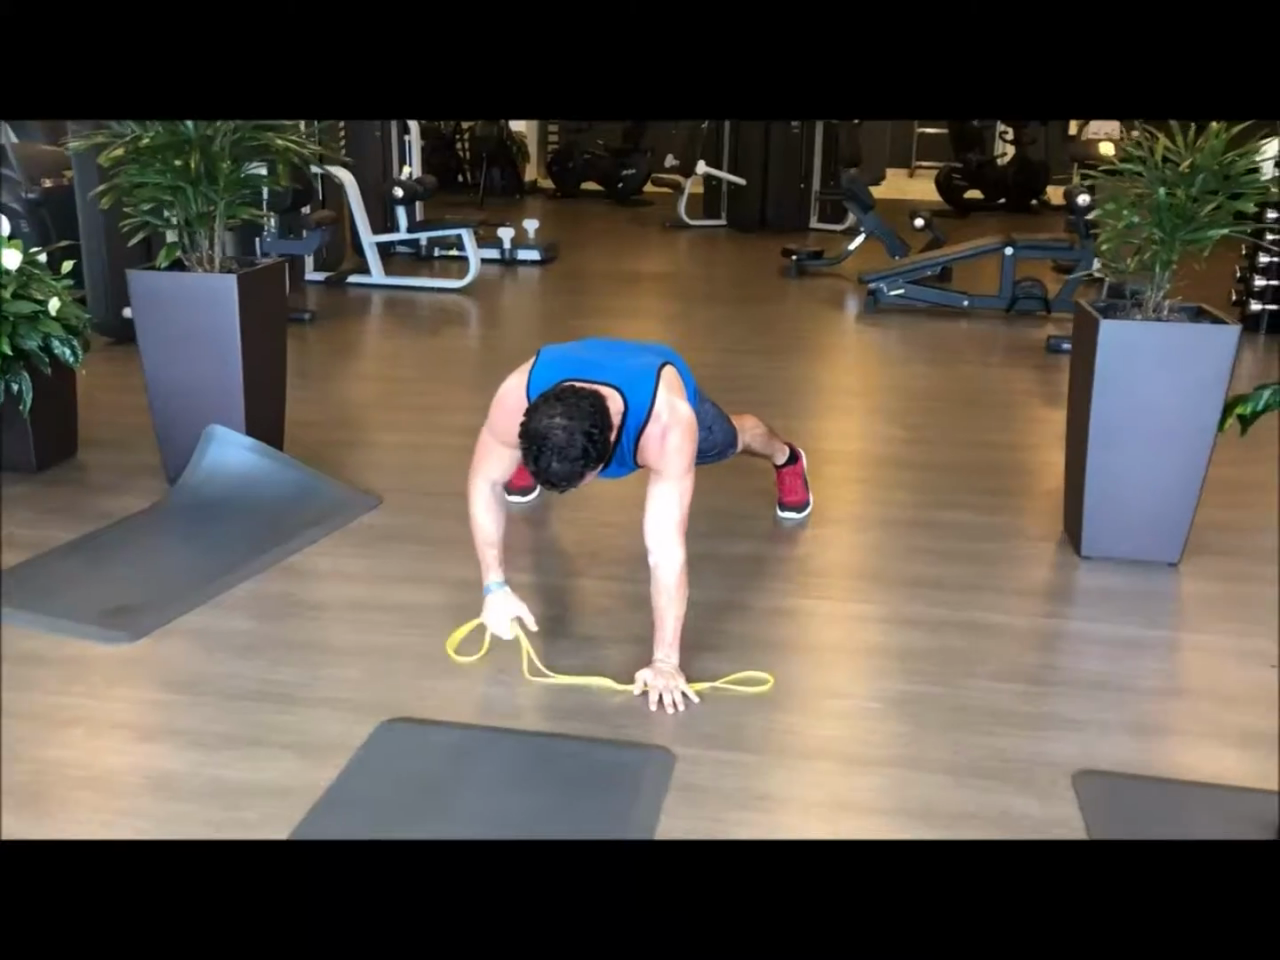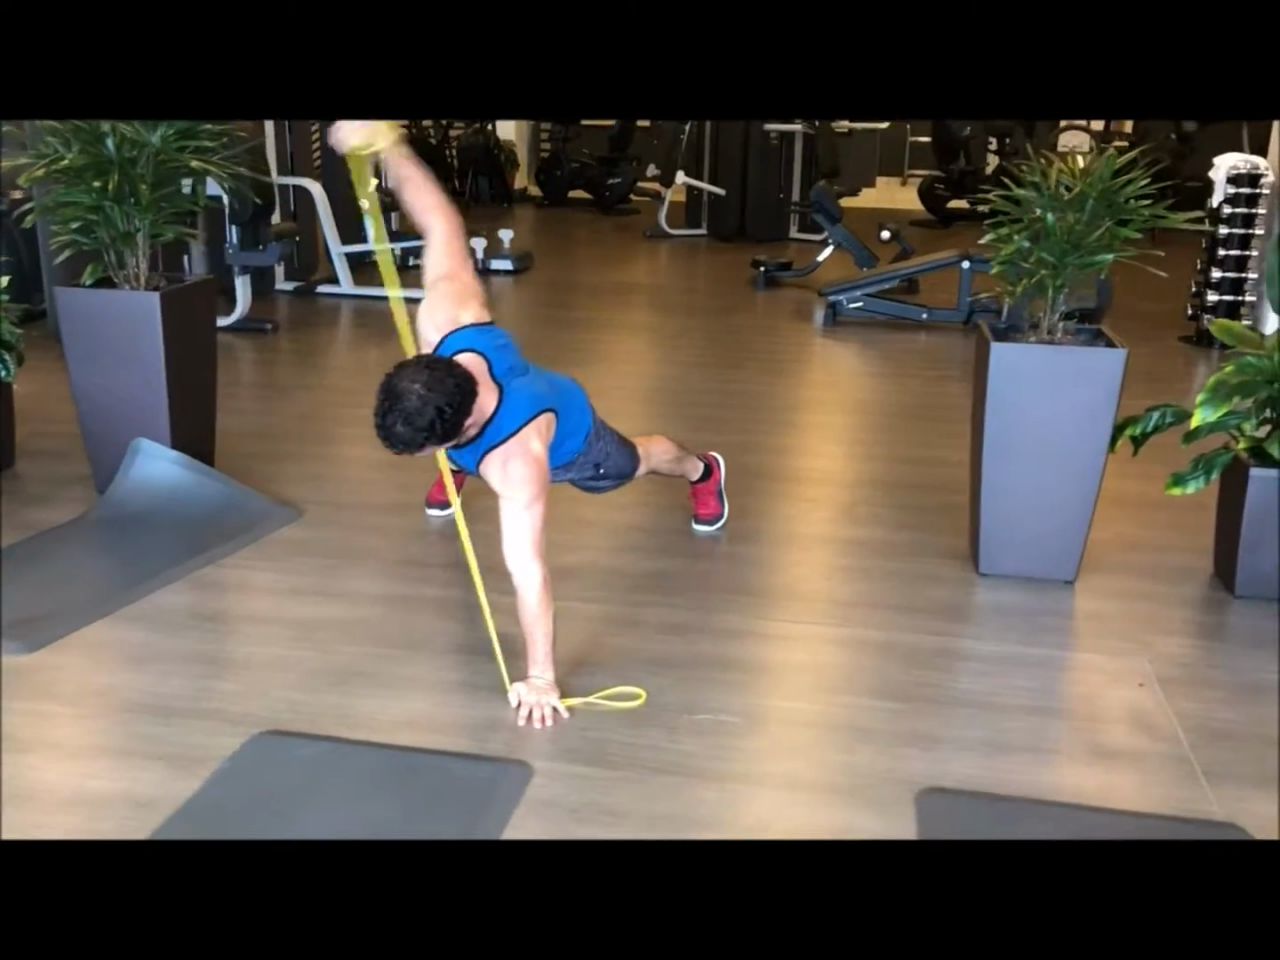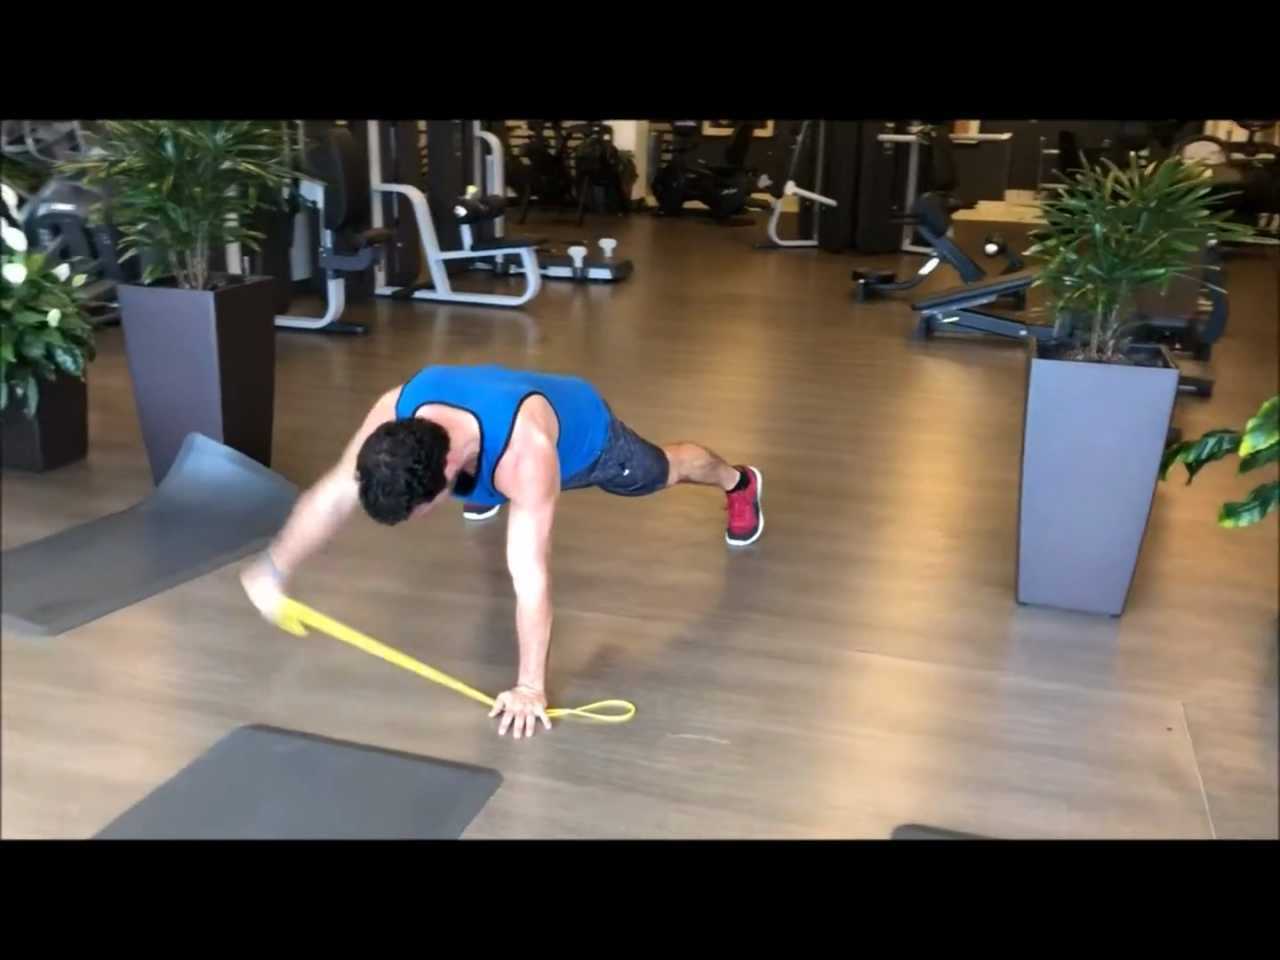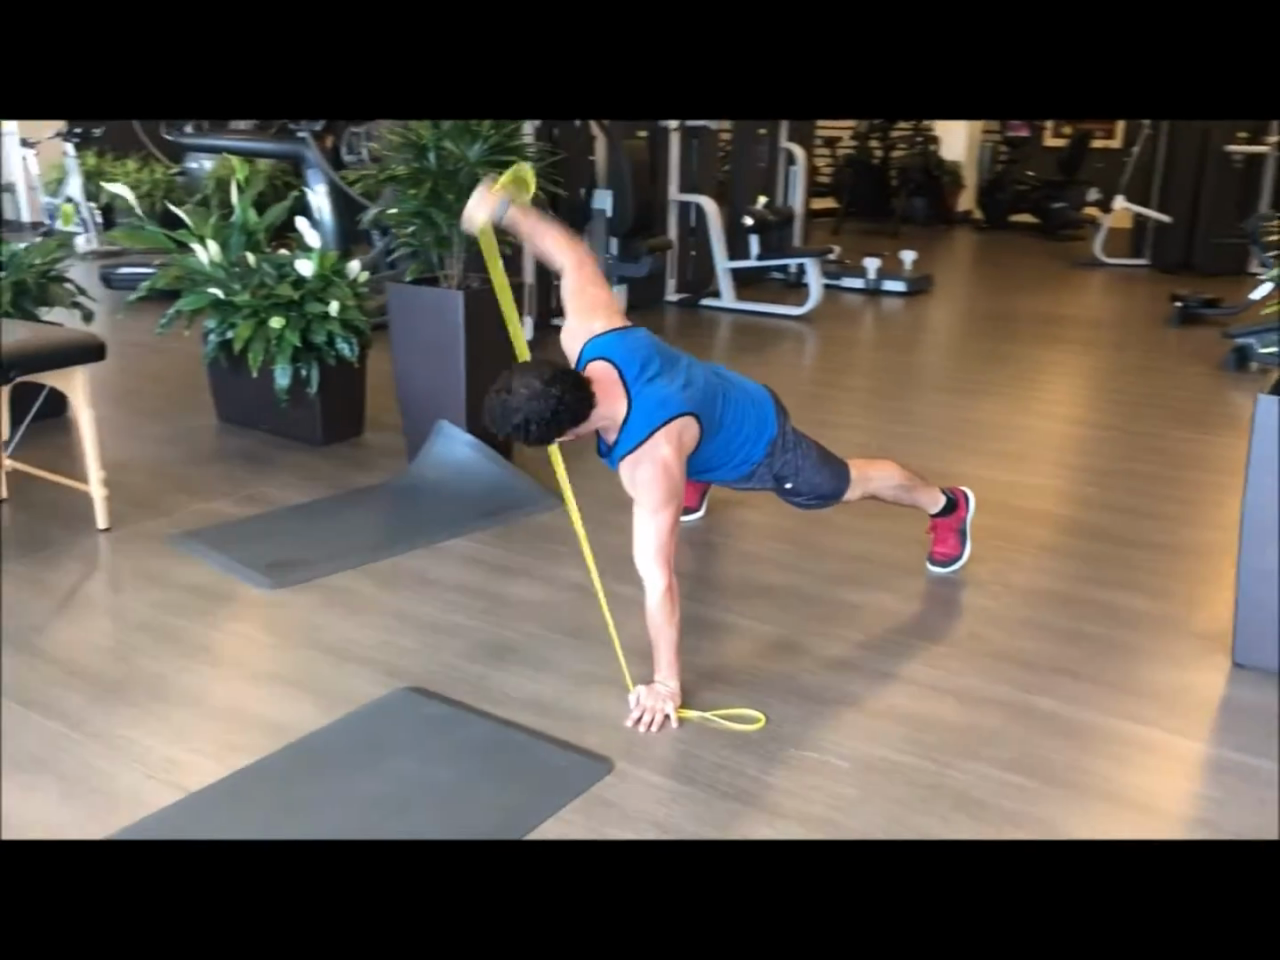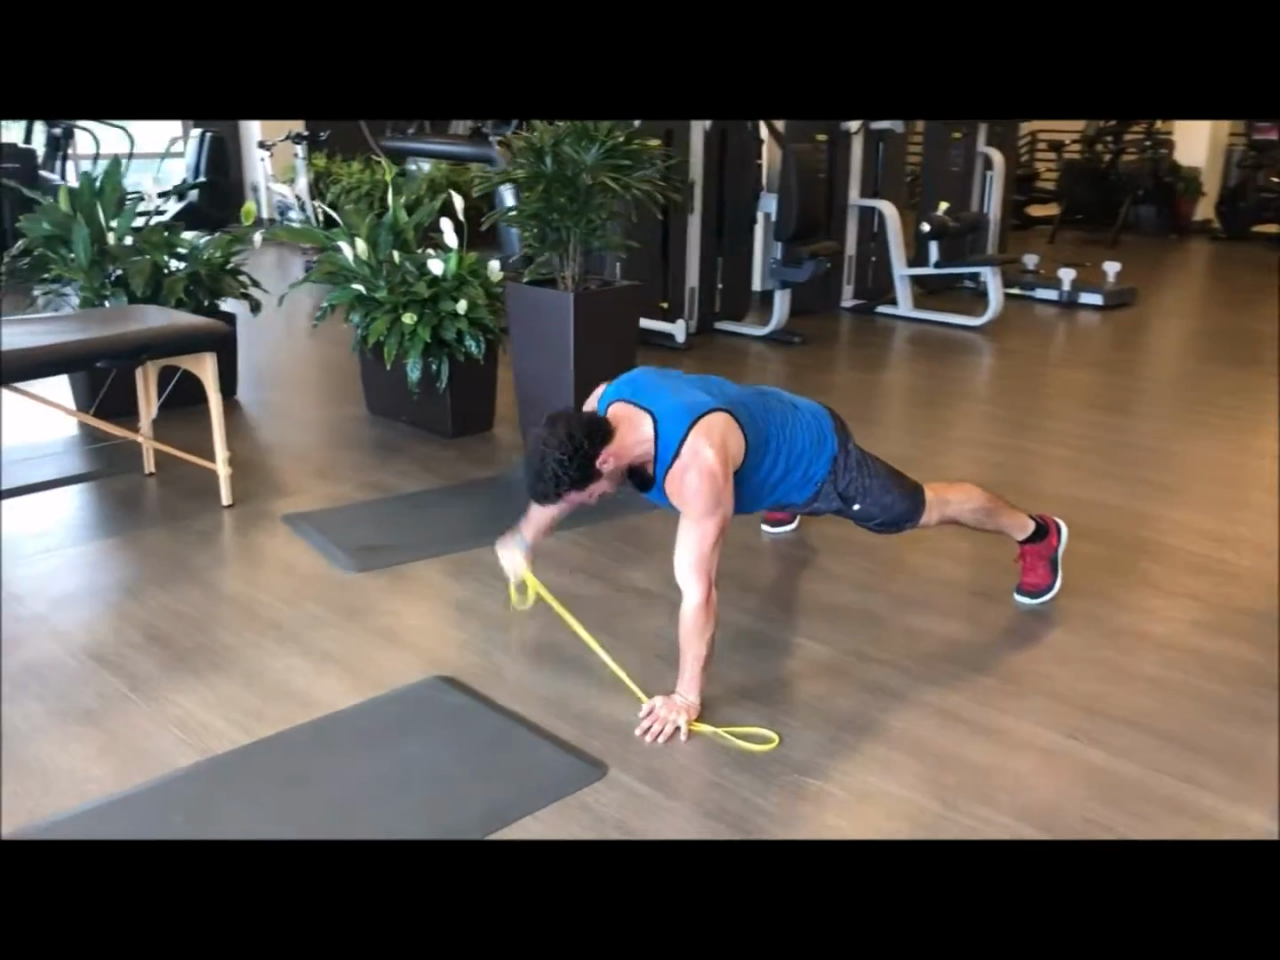
dt=1s
person 1, frame 1
left shoulder: (668, 424)
right shoulder: (517, 398)
left elbow: (665, 549)
right elbow: (484, 483)
left wrist: (664, 661)
right wrist: (495, 586)
left hip: (659, 390)
left knee: (729, 441)
right knee: (517, 475)
left ankle: (784, 456)
right ankle: (527, 468)
person 1, frame 2
left shoulder: (513, 459)
right shoulder: (448, 328)
left elbow: (528, 573)
right elbow: (443, 230)
left wrist: (540, 680)
right wrist: (386, 146)
left hip: (569, 443)
right hip: (527, 393)
left knee: (635, 462)
right knee: (445, 463)
left ankle: (700, 471)
right ankle: (456, 471)
person 1, frame 3
left shoulder: (522, 456)
right shoulder: (394, 415)
left elbow: (530, 578)
right elbow: (332, 494)
left wrist: (530, 688)
right wrist: (272, 567)
left hip: (590, 441)
left knee: (663, 469)
right knee: (486, 491)
left ankle: (738, 480)
right ankle: (489, 490)
person 1, frame 4
left shoulder: (648, 459)
right shoulder: (594, 340)
left elbow: (658, 580)
right elbow: (574, 257)
left wrist: (665, 685)
right wrist: (506, 210)
left hip: (761, 452)
right hip: (731, 402)
left knee: (848, 485)
left ankle: (946, 506)
right ankle: (693, 481)
person 1, frame 5
left shoulder: (694, 467)
right shoulder: (602, 406)
left elbow: (697, 590)
right elbow: (563, 484)
left wrist: (686, 698)
right wrist: (523, 537)
left hip: (823, 465)
right hip: (778, 422)
left knee: (926, 507)
right knee: (774, 503)
left ankle: (1036, 533)
right ankle: (783, 504)
